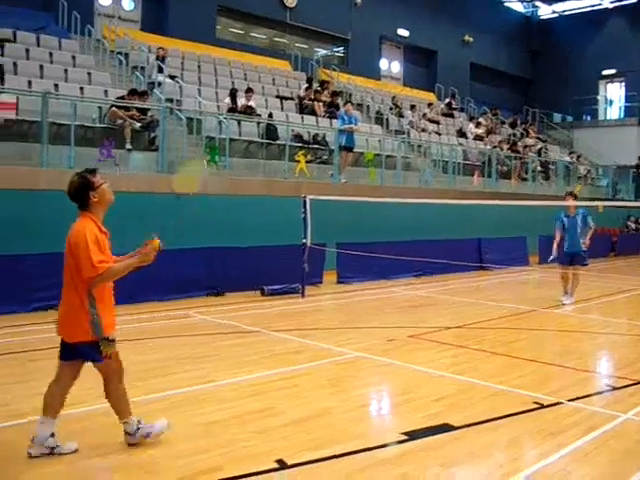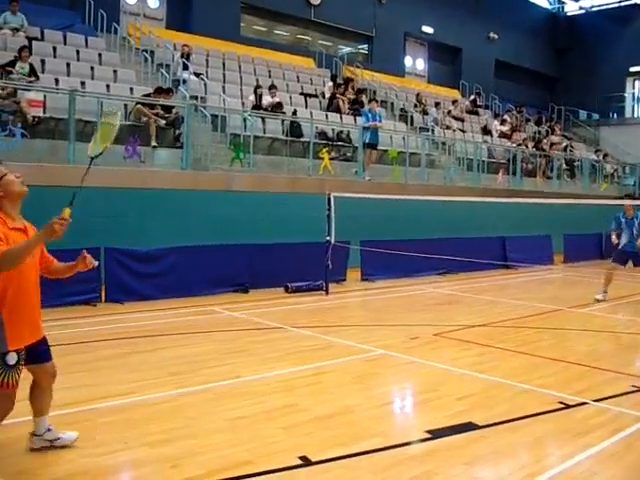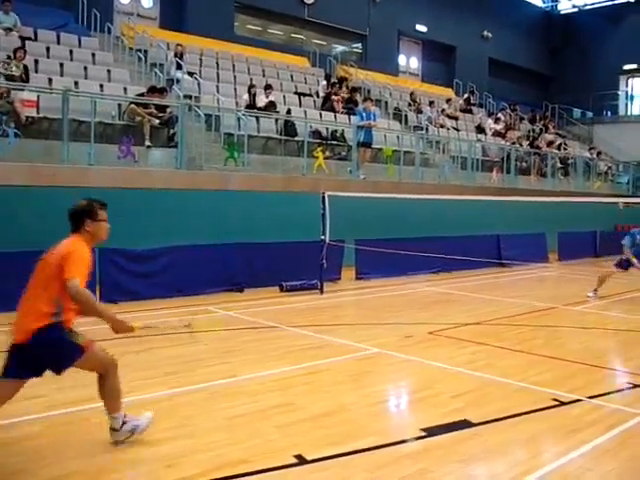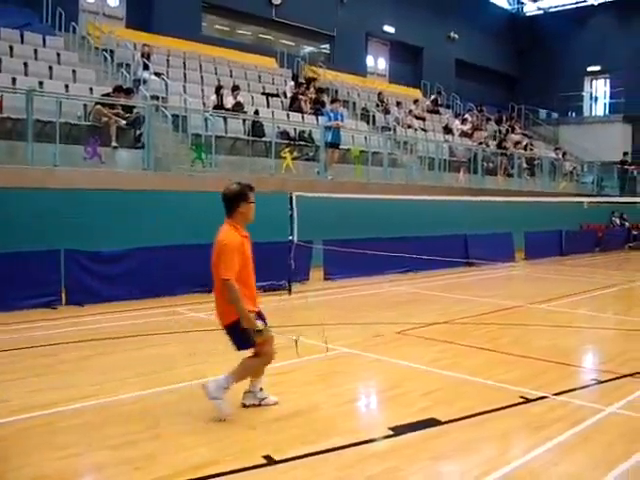
dt=0.7s
person 1, frame 1
left shoulder: (92, 228)
right shoulder: (85, 231)
left elbow: (110, 264)
right elbow: (99, 275)
left wrist: (140, 252)
right wrist: (136, 261)
left hip: (77, 319)
right hip: (88, 320)
left knee: (65, 376)
right knee: (113, 373)
left ankle: (43, 439)
right ankle: (133, 429)
person 1, frame 2
left shoulder: (30, 230)
left elbow: (51, 269)
left wrist: (79, 264)
right wrist: (43, 236)
left hip: (29, 327)
left knee: (47, 374)
left ankle: (42, 432)
person 1, frame 3
left shoulder: (65, 248)
right shoulder: (78, 251)
right elbow: (74, 290)
left wrist: (75, 310)
right wrist: (111, 318)
left hip: (29, 331)
right hip: (47, 331)
right knee: (108, 366)
right ankle: (119, 425)
person 1, frame 4
left shoulder: (236, 234)
right shoulder: (232, 239)
right elbow: (227, 282)
right wrist: (244, 316)
left hip: (245, 307)
right hip: (239, 311)
left knee: (263, 348)
right knee: (266, 353)
left ankle: (255, 393)
right ankle: (219, 386)
